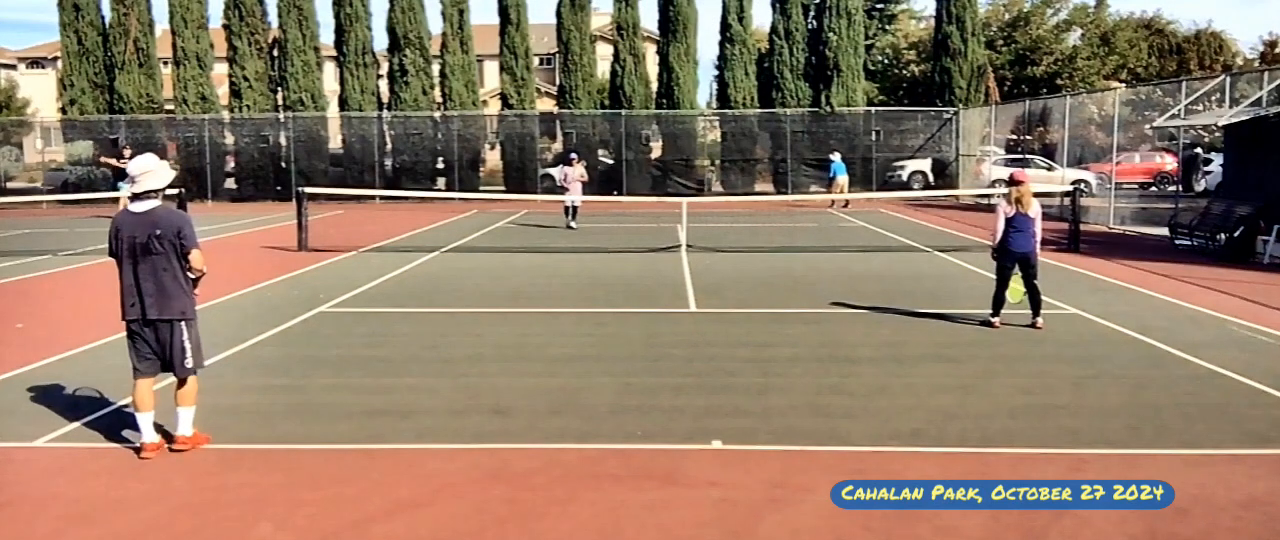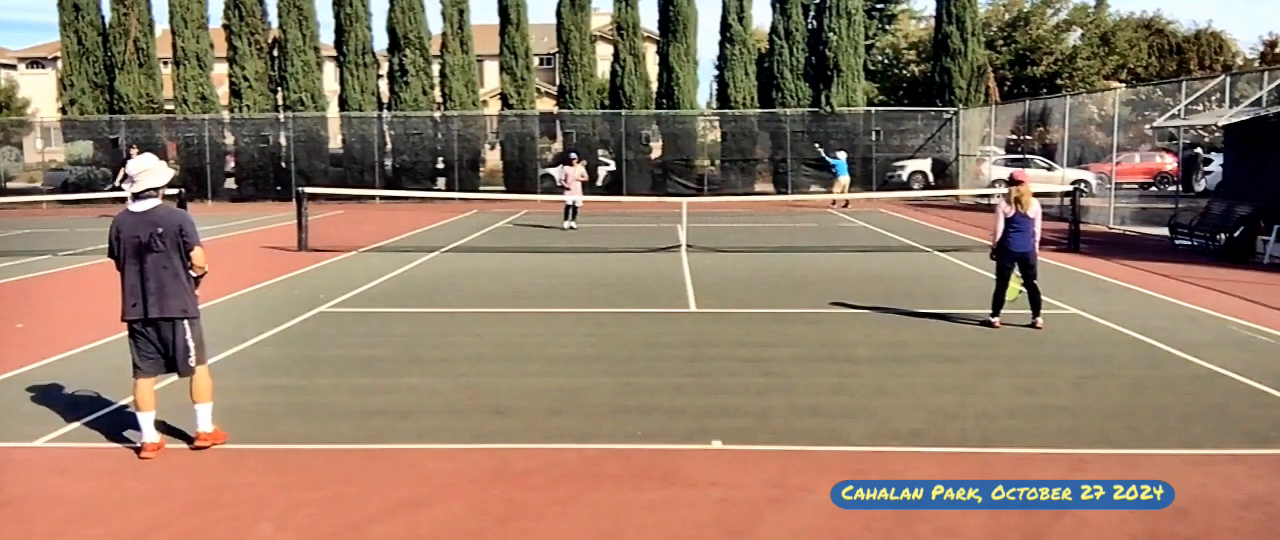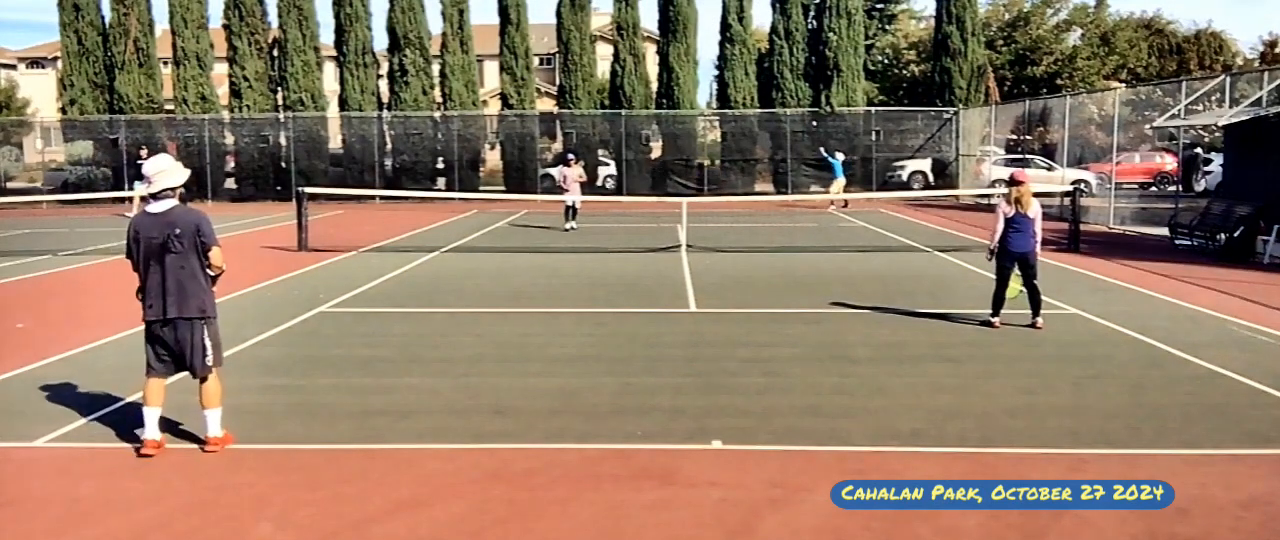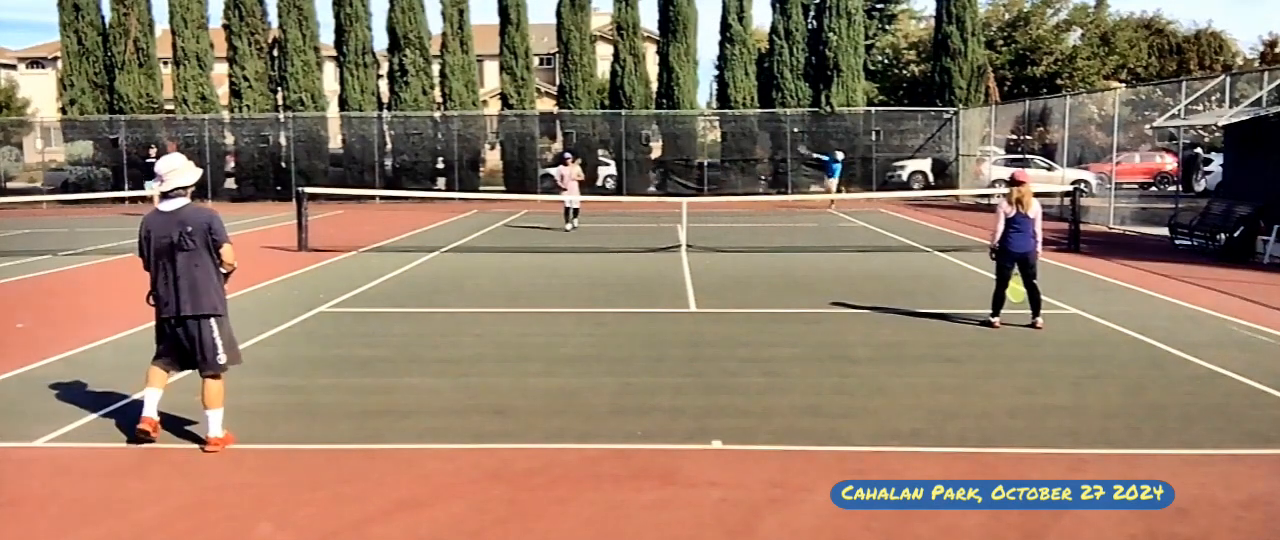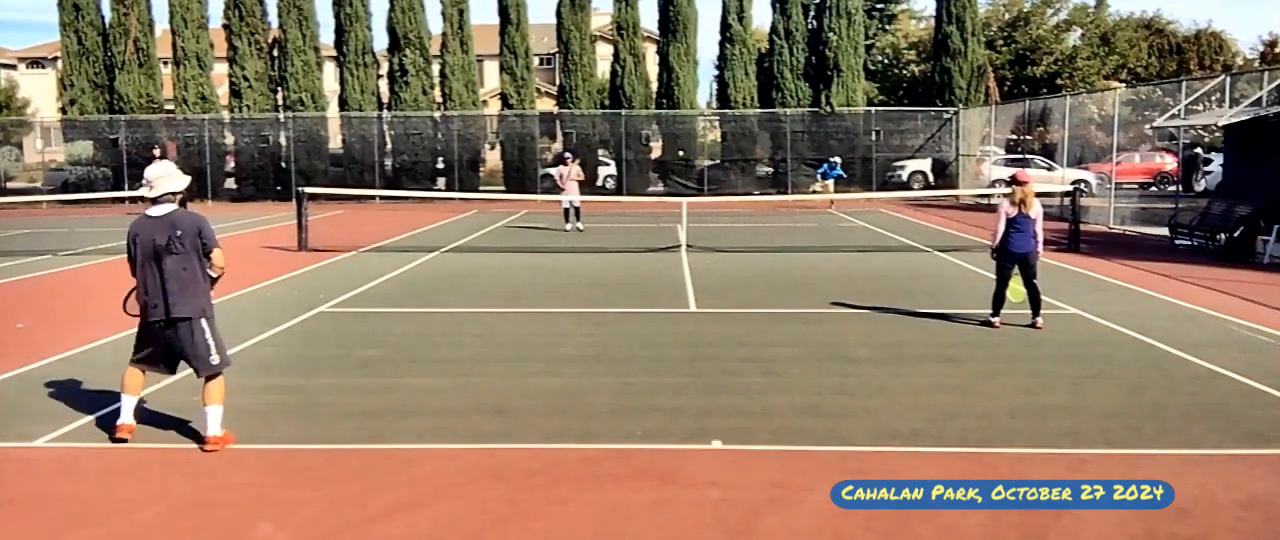
dt=0.3s
person 1, frame 1
left shoulder: (119, 221)
right shoulder: (176, 218)
left elbow: (120, 261)
right elbow: (197, 264)
right wrist: (189, 278)
left hip: (136, 310)
right hip: (174, 308)
left knee: (143, 375)
right knee: (185, 373)
left ankle: (148, 439)
right ankle: (184, 433)
person 1, frame 2
left shoulder: (120, 222)
right shoulder: (177, 217)
left elbow: (119, 263)
right elbow: (199, 263)
right wrist: (191, 279)
left hip: (138, 309)
right hip: (177, 306)
left knee: (144, 375)
right knee: (197, 367)
left ankle: (149, 439)
right ankle: (205, 429)
person 1, frame 3
left shoulder: (137, 223)
right shoulder: (195, 218)
left elbow: (136, 265)
right elbow: (217, 262)
right wrist: (207, 278)
left hip: (155, 310)
right hip: (194, 307)
left knee: (155, 374)
right knee: (208, 372)
left ankle: (151, 436)
right ankle: (214, 434)
person 1, frame 4
left shoulder: (149, 222)
right shoulder: (206, 216)
left elbow: (149, 265)
right elbow: (228, 260)
right wrist: (217, 277)
left hip: (167, 307)
right hip: (204, 306)
left knee: (162, 362)
right knee: (213, 372)
left ankle: (148, 416)
right ankle: (215, 434)
person 1, frame 5
left shoulder: (137, 227)
right shoulder: (194, 221)
left elbow: (135, 270)
right elbow: (218, 264)
right wrist: (204, 283)
left hip: (153, 311)
right hip: (192, 310)
left knee: (138, 364)
right knee: (211, 372)
left ankle: (124, 422)
right ankle: (214, 433)
person 2, frame 1
left shoulder: (1004, 204)
right shoulder: (1034, 204)
left elbow: (999, 229)
right elbow: (1037, 229)
left wrist: (994, 247)
right wrist: (1037, 247)
left hip: (1008, 249)
right hip: (1028, 249)
left knee: (1002, 285)
right knee: (1032, 284)
left ankle: (995, 318)
right ankle: (1037, 318)
person 2, frame 2
left shoulder: (1004, 204)
right shoulder: (1034, 204)
left elbow: (999, 229)
right elbow: (1037, 229)
left wrist: (994, 247)
right wrist: (1035, 247)
left hip: (1007, 249)
right hip: (1028, 249)
left knee: (1001, 285)
right knee: (1031, 284)
left ankle: (995, 318)
right ankle: (1037, 319)
person 2, frame 3
left shoulder: (1004, 204)
right shoulder: (1034, 204)
left elbow: (998, 229)
right elbow: (1038, 229)
left wrist: (992, 247)
right wrist: (1037, 247)
left hip: (1007, 249)
right hip: (1028, 250)
left knee: (1001, 284)
right knee: (1032, 284)
left ankle: (995, 318)
right ankle: (1037, 318)
person 2, frame 4
left shoulder: (1004, 204)
right shoulder: (1035, 204)
left elbow: (998, 229)
right elbow: (1037, 229)
left wrist: (993, 246)
right wrist: (1038, 247)
left hip: (1007, 249)
right hip: (1028, 250)
left knee: (1001, 285)
right knee: (1031, 284)
left ankle: (995, 318)
right ankle: (1037, 319)
person 2, frame 5
left shoulder: (1006, 204)
right shoulder: (1036, 204)
left elbow: (1000, 229)
right elbow: (1038, 229)
left wrist: (994, 246)
right wrist: (1039, 247)
left hip: (1008, 249)
right hip: (1028, 250)
left knee: (1002, 284)
right knee: (1031, 284)
left ankle: (995, 318)
right ankle: (1037, 318)
